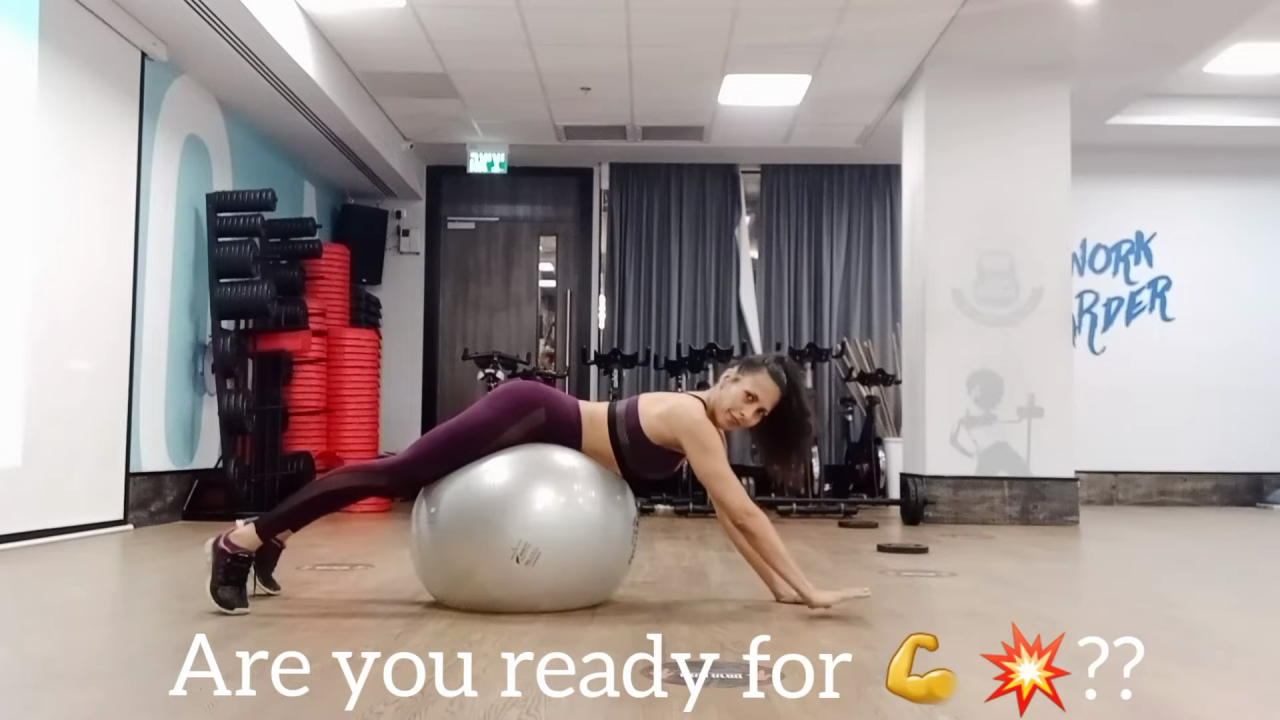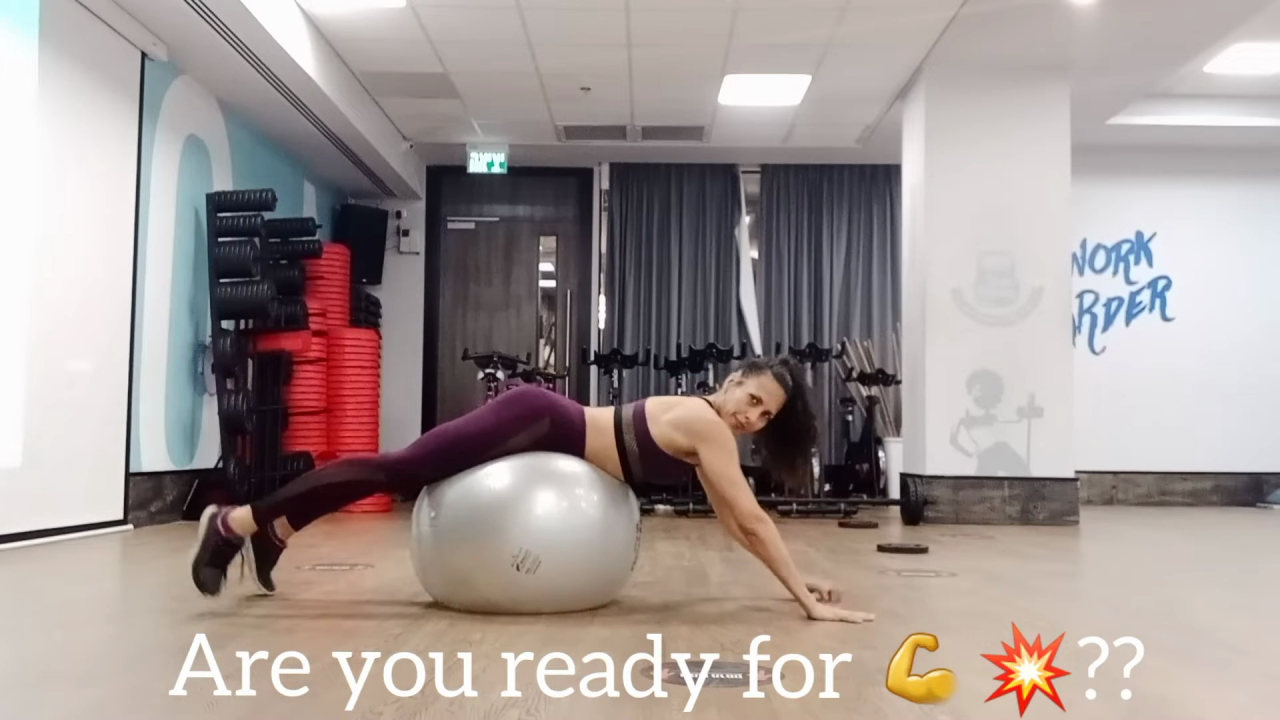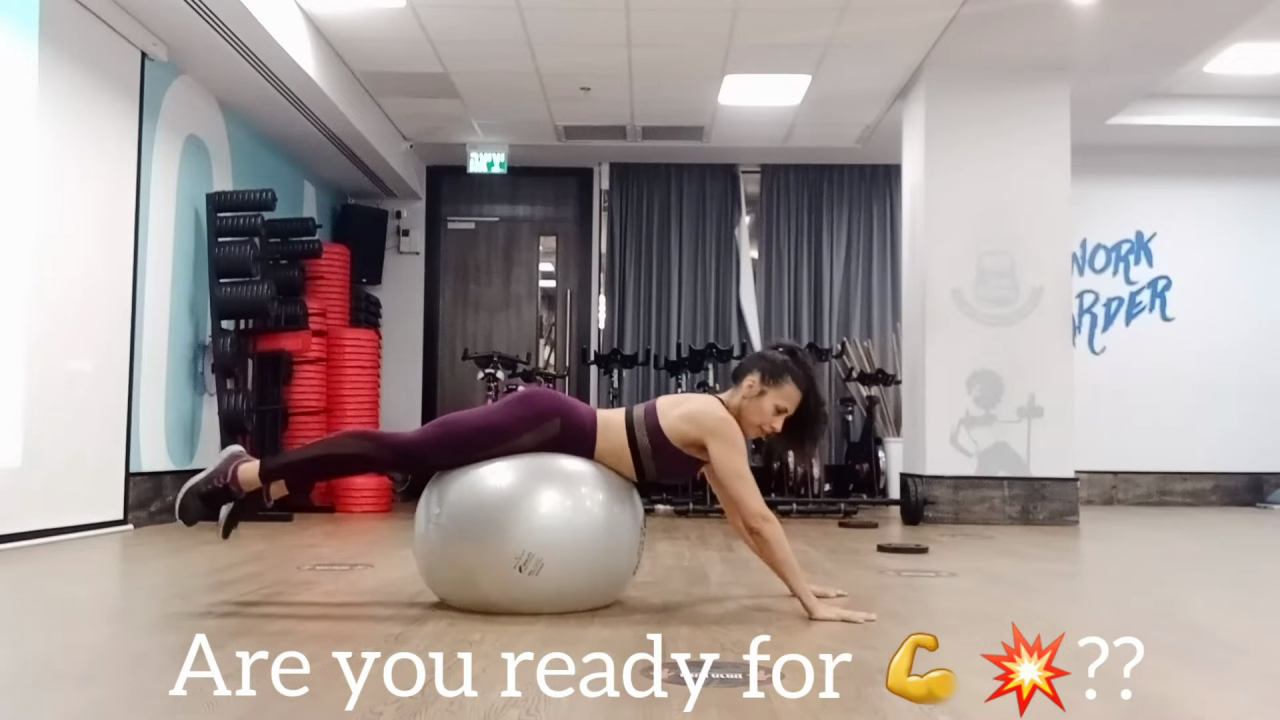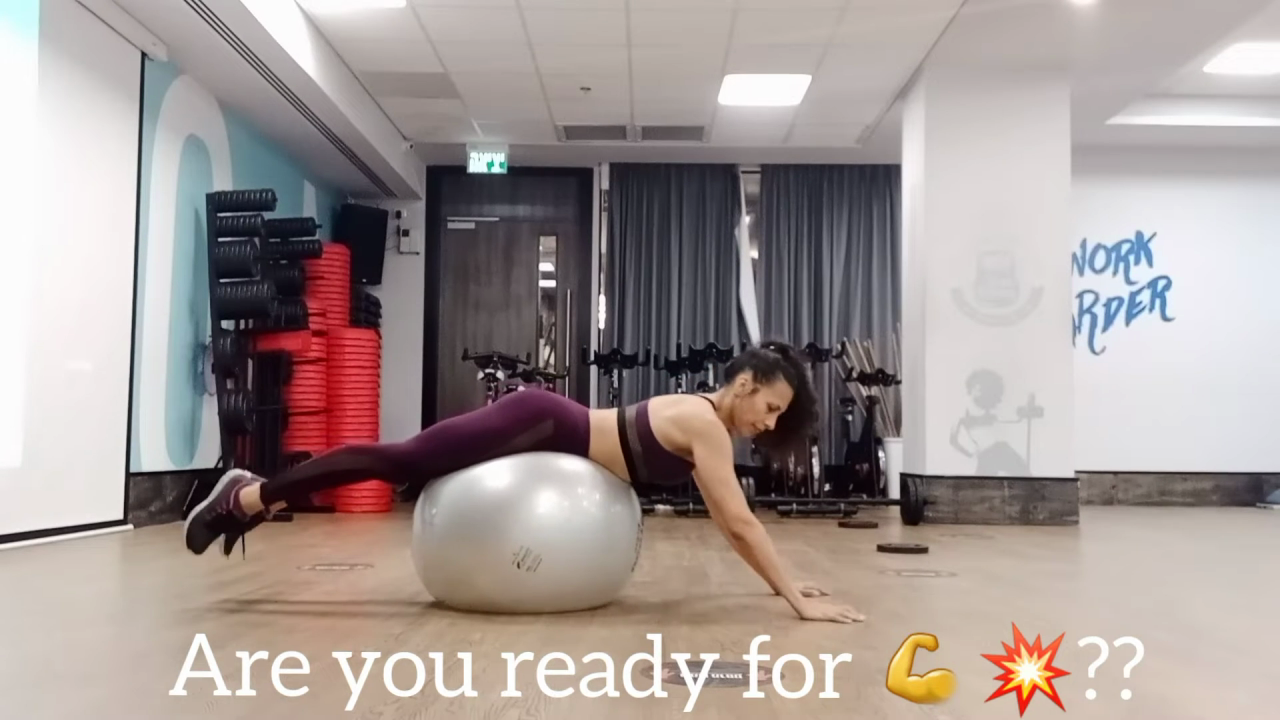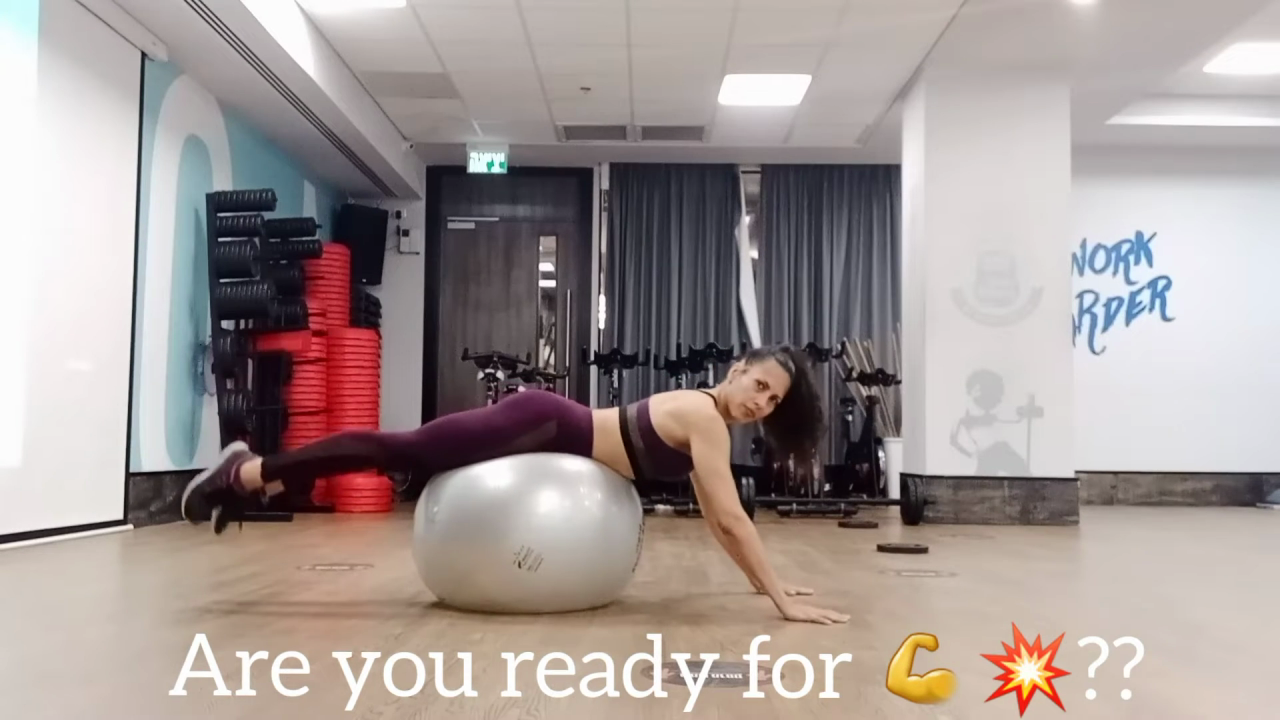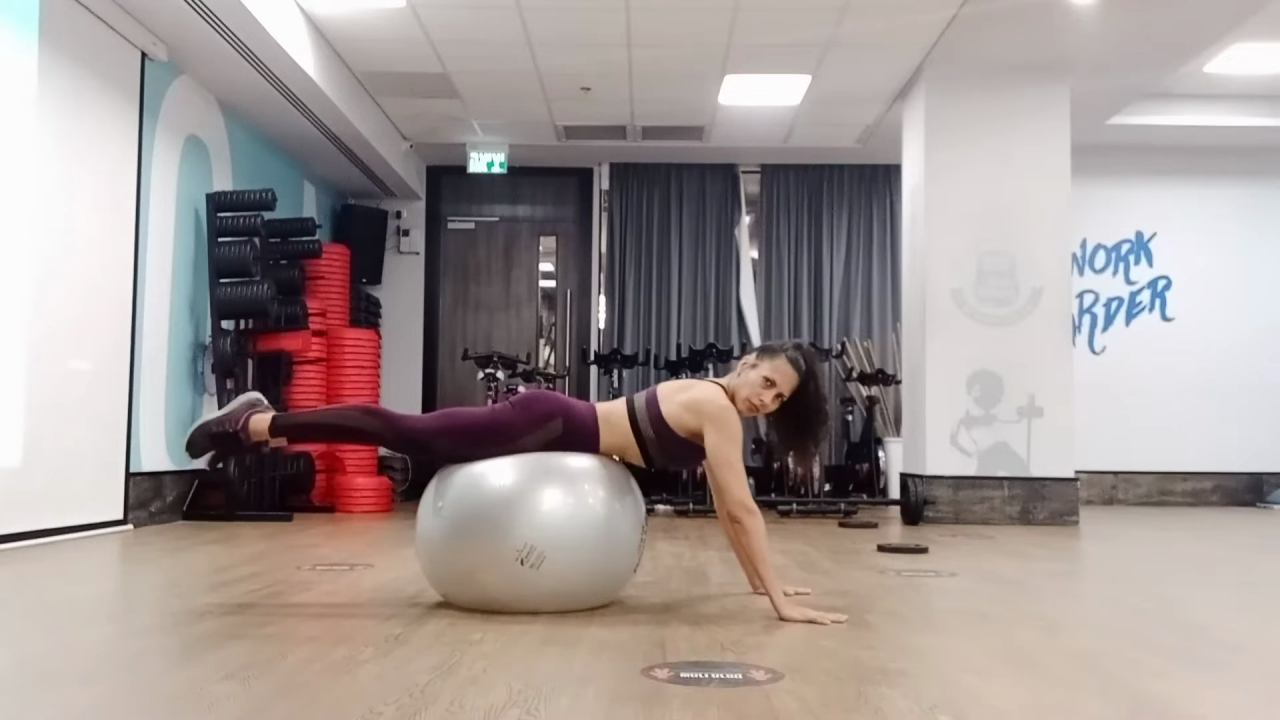
dt=0.5s
person 1, frame 1
left shoulder: (708, 426)
right shoulder: (692, 420)
left elbow: (730, 520)
right elbow: (745, 514)
left wrist: (778, 589)
right wrist: (810, 589)
left hip: (540, 429)
right hip: (529, 417)
left knee: (408, 476)
right knee: (397, 474)
left ankle: (270, 537)
right ankle: (242, 539)
person 1, frame 2
left shoulder: (712, 430)
right shoulder: (705, 423)
left elbow: (734, 520)
right elbow: (752, 520)
left wrist: (794, 580)
right wrist: (810, 602)
left hip: (545, 433)
right hip: (536, 424)
left knee: (405, 476)
right knee: (398, 470)
left ankle: (277, 528)
right ankle: (238, 521)
person 1, frame 3
left shoulder: (712, 425)
right shoulder: (716, 421)
left elbow: (740, 520)
right elbow: (760, 519)
left wrist: (800, 582)
right wrist: (810, 602)
left hip: (552, 433)
right hip: (545, 425)
left knee: (406, 458)
right knee: (401, 451)
left ankle: (262, 485)
right ankle: (246, 474)
person 1, frame 4
left shoulder: (704, 421)
right shoulder: (704, 423)
left elbow: (728, 520)
right elbow: (739, 522)
left wrist: (784, 582)
right wrist: (796, 599)
left hip: (546, 431)
right hip: (537, 426)
left knee: (404, 466)
right knee: (399, 463)
left ankle: (255, 494)
right ankle: (245, 499)
person 1, frame 5
left shoulder: (708, 420)
right shoulder: (704, 416)
left elbow: (716, 517)
right elbow: (733, 518)
left wrist: (766, 581)
right wrist: (783, 600)
left hip: (549, 435)
right hip: (541, 428)
left knee: (406, 458)
right knee: (399, 450)
left ankle: (253, 476)
right ankle: (246, 474)
person 1, frame 6
left shoulder: (715, 408)
right shoulder: (715, 406)
left elbow: (724, 507)
right elbow: (742, 509)
left wrist: (758, 581)
right wrist: (779, 600)
left hip: (556, 431)
right hip: (547, 427)
left knee: (412, 438)
right knee: (405, 433)
left ankle: (258, 421)
right ankle: (253, 423)
